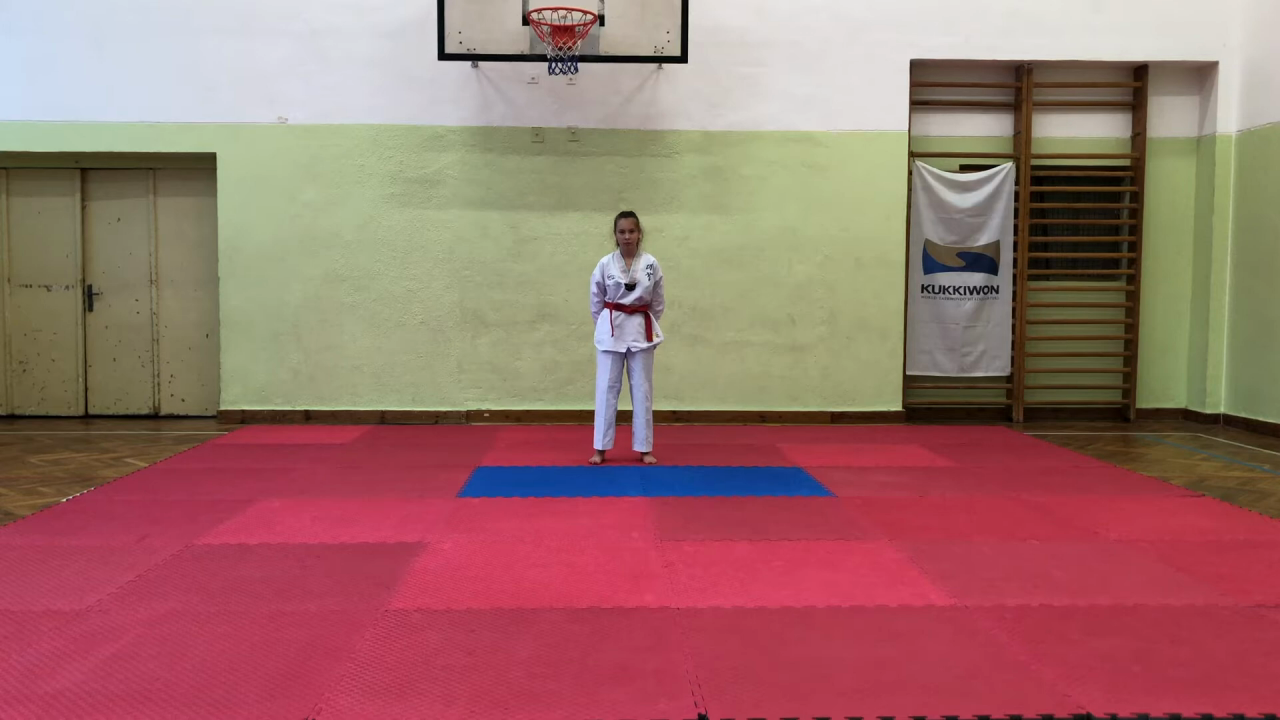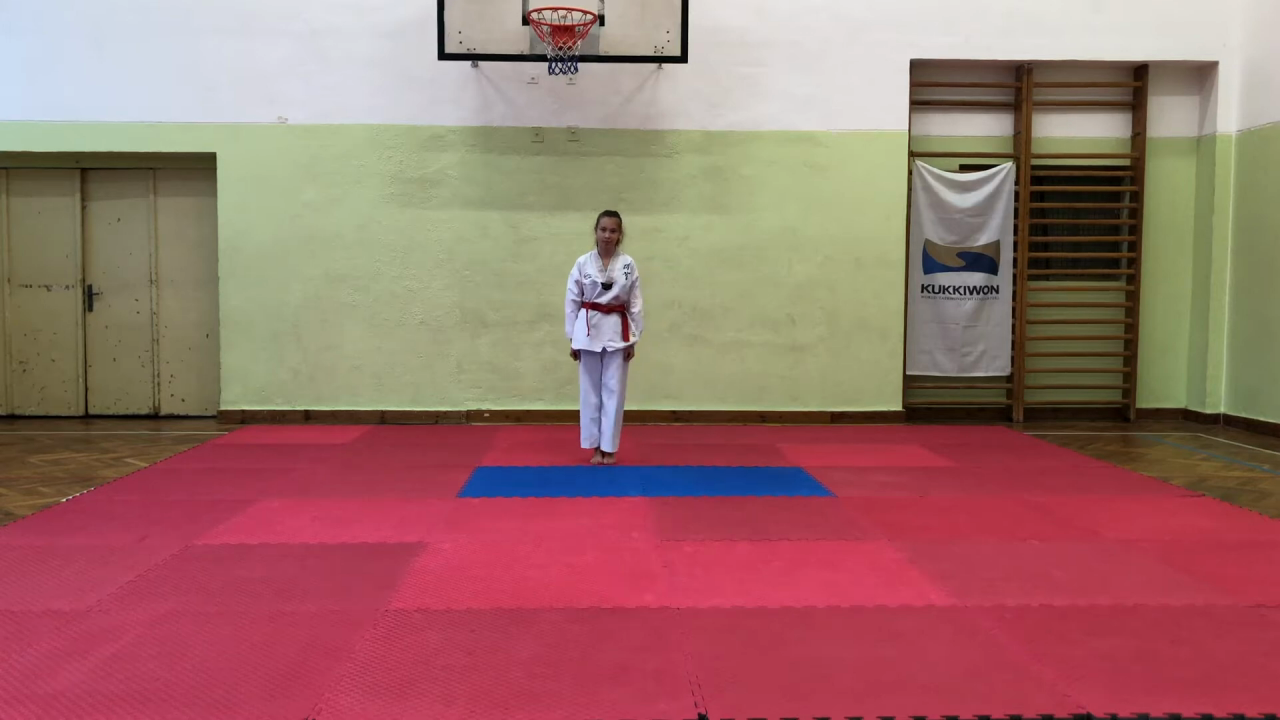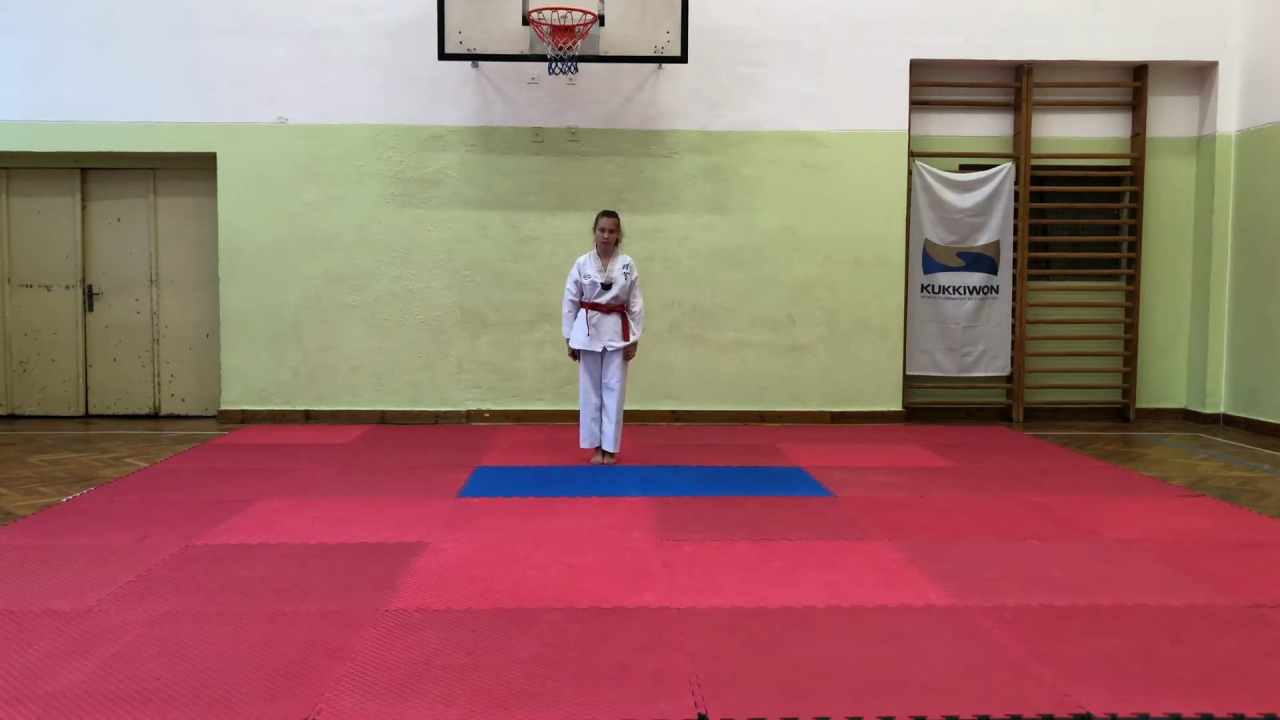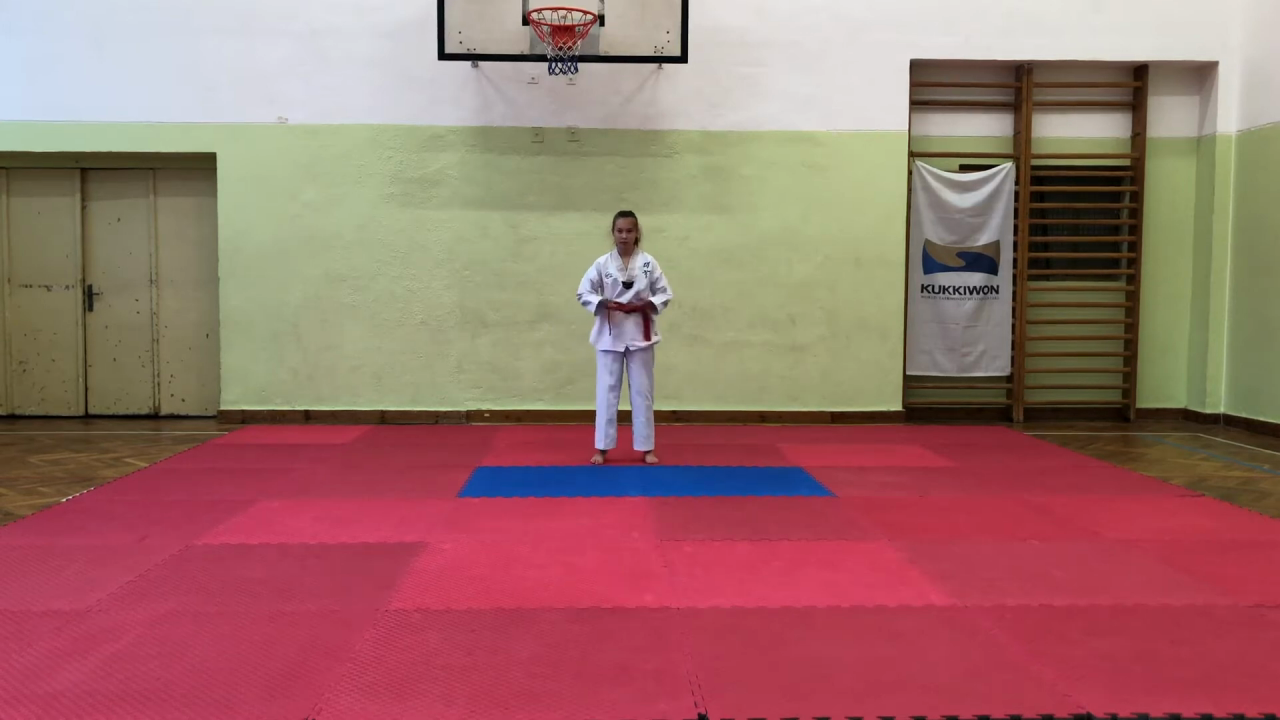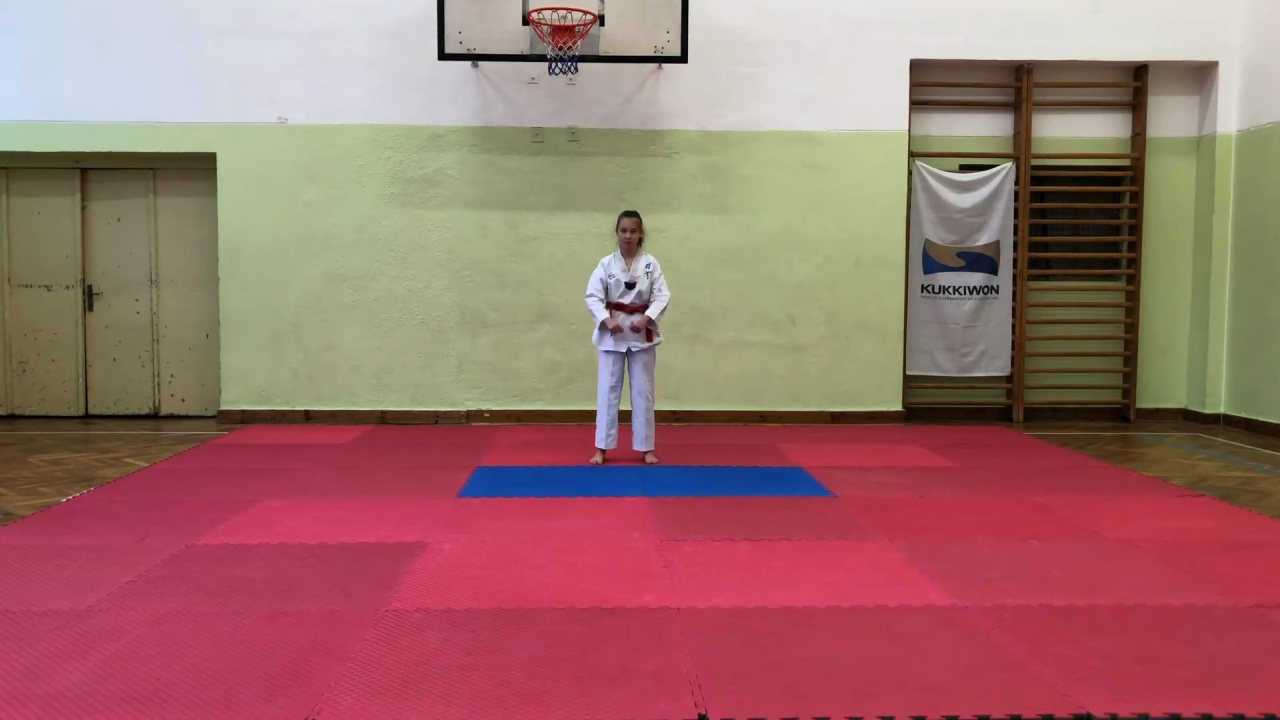
dt=1s
person 1, frame 1
left shoulder: (651, 264)
right shoulder: (605, 264)
left elbow: (657, 303)
right elbow: (596, 302)
left wrist: (647, 329)
right wrist: (607, 328)
left hip: (640, 330)
right hip: (611, 330)
left knee: (642, 389)
right knee: (607, 388)
left ankle: (645, 448)
right ankle: (601, 448)
person 1, frame 2
left shoulder: (628, 264)
right shoulder: (583, 263)
left elbow: (635, 304)
right elbow: (572, 302)
left wrist: (633, 340)
right wrist: (572, 339)
left hip: (617, 331)
right hip: (589, 330)
left knee: (613, 390)
right knee: (591, 390)
left ankle: (609, 448)
right ankle: (596, 447)
person 1, frame 3
left shoulder: (627, 265)
right shoulder: (582, 263)
left elbow: (635, 303)
right elbow: (570, 302)
left wrist: (635, 339)
right wrist: (569, 338)
left hip: (616, 331)
right hip: (588, 331)
left knee: (614, 390)
right knee: (591, 390)
left ankle: (610, 448)
right ankle: (597, 447)
person 1, frame 4
left shoulder: (648, 262)
right shoulder: (602, 263)
left elbow: (665, 294)
right elbow: (583, 294)
left wrist: (650, 303)
right wrist: (602, 303)
left hip: (640, 330)
right hip: (610, 331)
left knee: (642, 390)
right knee: (607, 389)
left ankle: (647, 447)
right ankle: (602, 447)
person 1, frame 5
left shoulder: (650, 263)
right shoulder: (606, 264)
left elbow: (662, 297)
right elbow: (593, 297)
left wrist: (646, 319)
right wrist: (607, 320)
left hip: (642, 332)
right hip: (612, 332)
left knee: (643, 390)
right knee: (608, 389)
left ankle: (646, 447)
right ankle: (602, 447)
